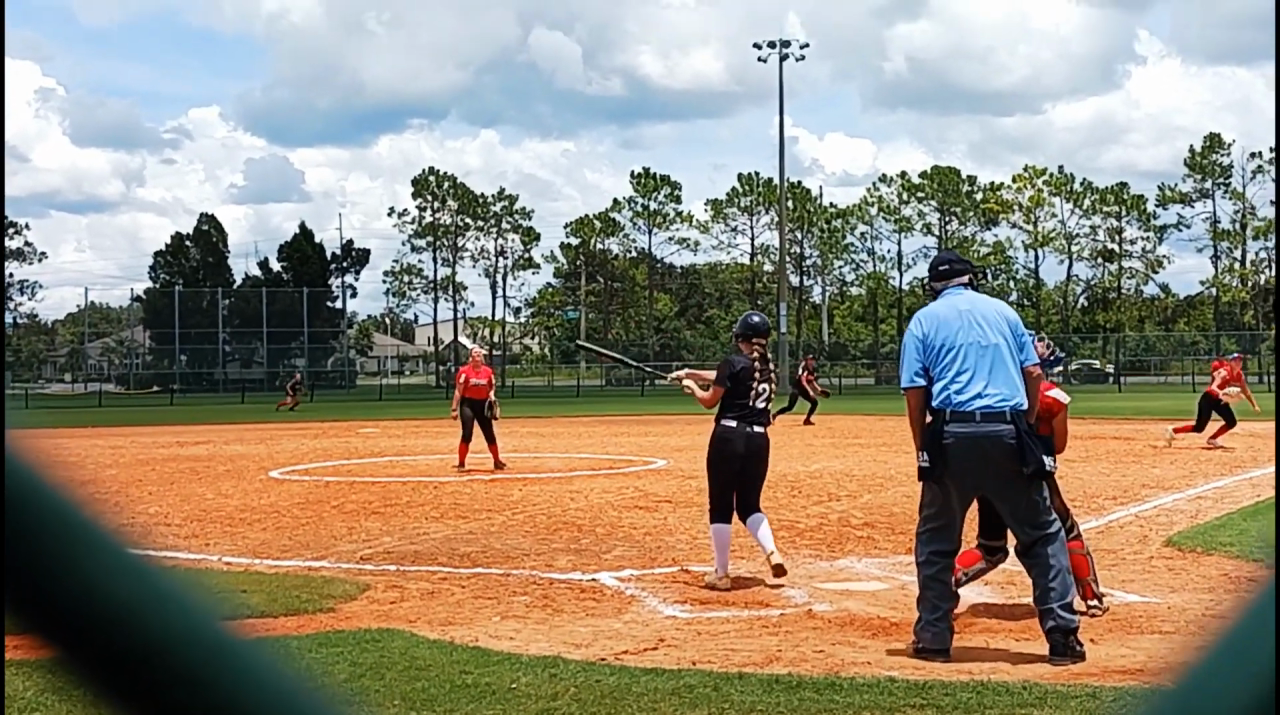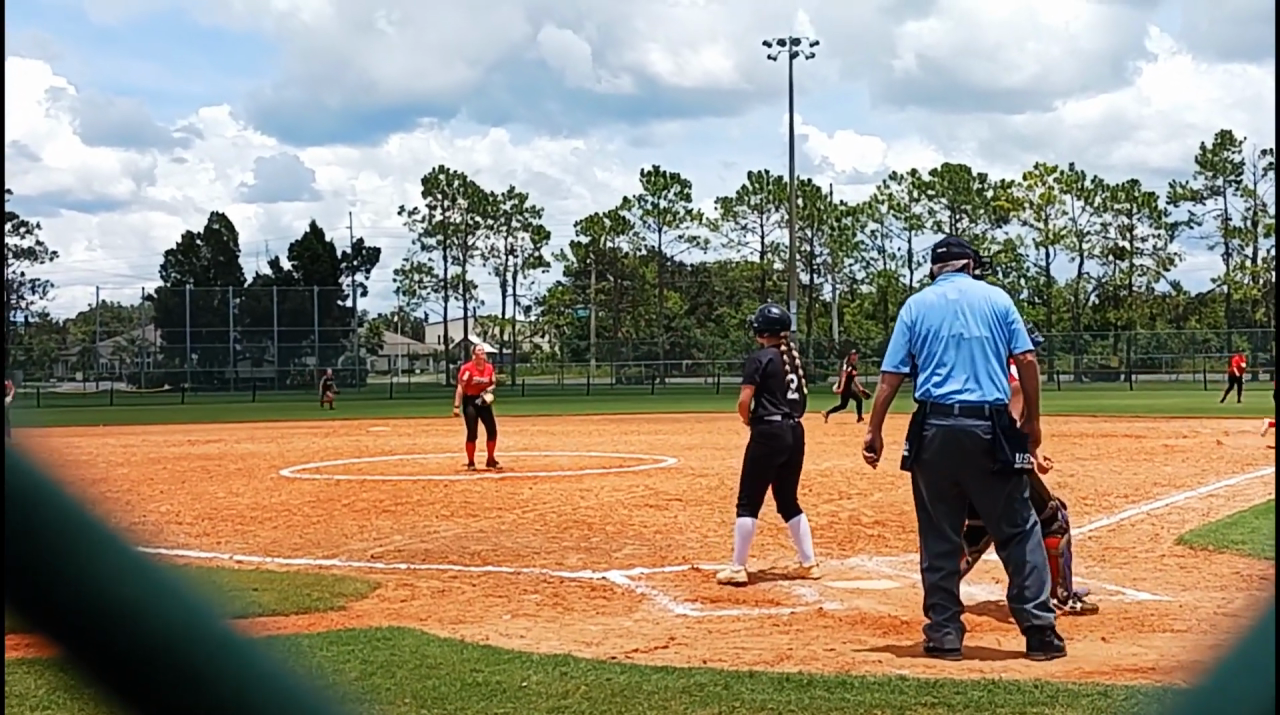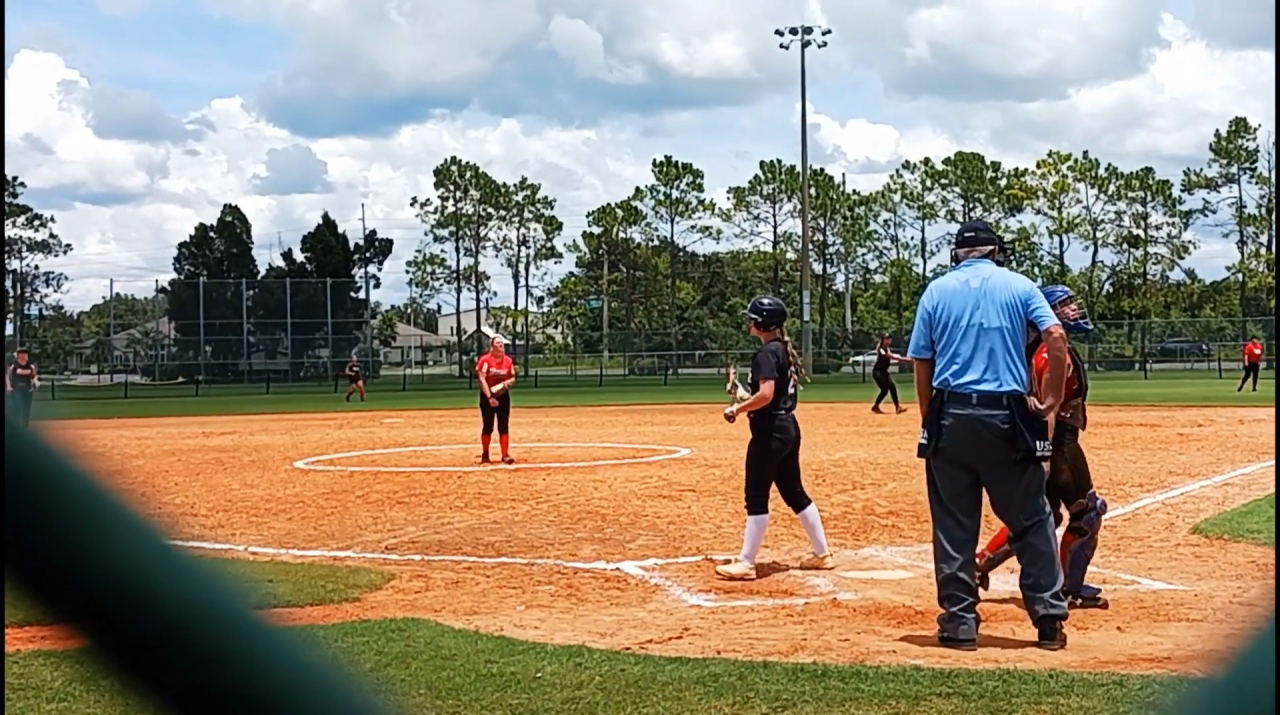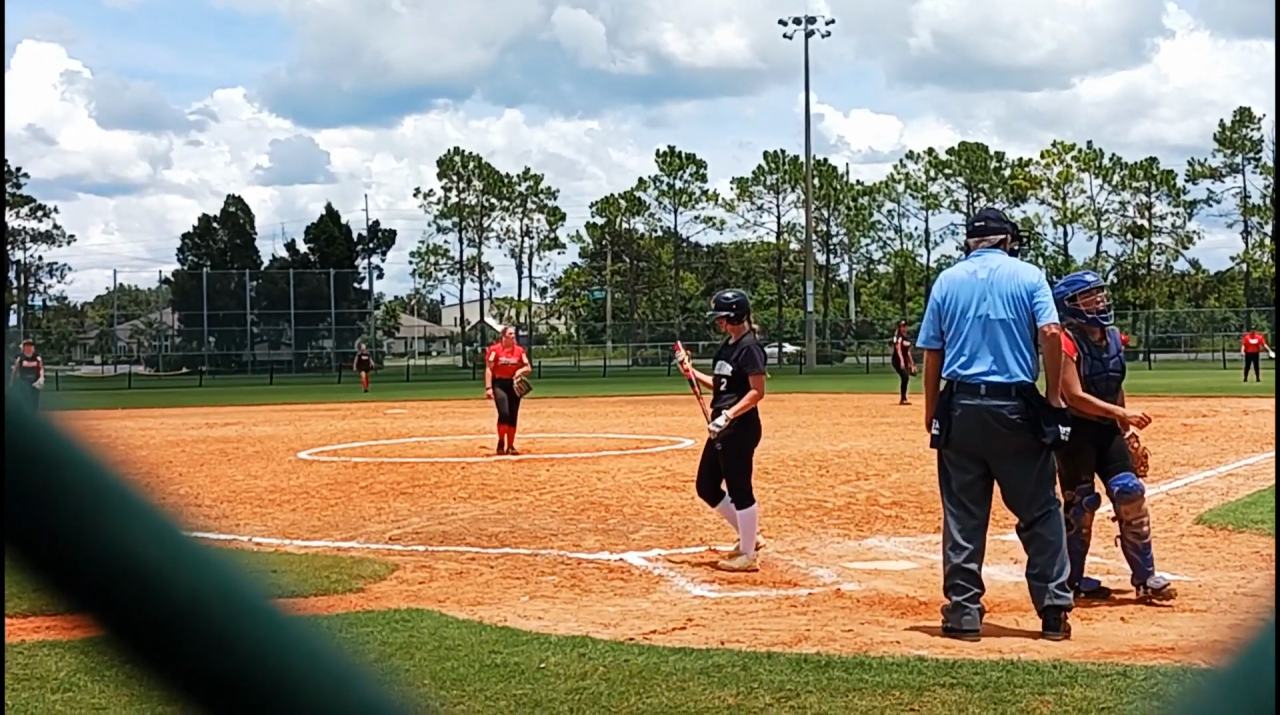
dt=0.4s
person 1, frame 1
left shoulder: (923, 320)
right shoulder: (1003, 310)
left elbow: (915, 392)
right elbow: (1034, 373)
left wrist: (924, 448)
right wrist: (1026, 429)
left hip: (952, 434)
right hip: (1008, 432)
left knee: (936, 540)
right knee: (1041, 534)
left ankle: (933, 637)
right ankle: (1062, 637)
person 1, frame 2
left shoulder: (916, 305)
right shoulder: (996, 297)
left elbow: (893, 374)
right elbow: (1027, 360)
left wrist: (874, 429)
right wrist: (1032, 419)
left hip: (936, 428)
right hip: (991, 427)
left knee: (938, 537)
right knee: (1017, 529)
left ankle: (944, 633)
right ankle: (1039, 630)
person 1, frame 3
left shoulder: (937, 290)
right shoulder: (1019, 284)
left elbow: (921, 360)
right elbow: (1055, 335)
left wrist: (928, 414)
right wrist: (1054, 395)
left hip: (951, 416)
right hip: (1008, 416)
left knee: (954, 525)
right knee: (1030, 521)
left ankle: (959, 622)
right ankle: (1049, 621)
person 1, frame 4
left shoulder: (947, 280)
right shoulder: (1028, 275)
left elbow: (932, 352)
right elbow: (1051, 333)
left wrist: (932, 408)
right wrist: (1053, 394)
left hip: (961, 406)
right hip: (1017, 406)
left knee: (962, 515)
right knee: (1040, 511)
left ankle: (963, 612)
right ankle: (1054, 612)
person 2, frame 1
right shoulder: (1054, 396)
right elbow: (1059, 445)
left knee: (990, 548)
right knee: (1068, 533)
left ankle: (950, 579)
right ankle: (1092, 598)
person 2, frame 2
right shoulder: (1015, 371)
right elbow: (1012, 423)
right wrist: (1032, 456)
left knee: (976, 530)
right knee: (1052, 519)
right ankle: (1064, 595)
person 2, frame 3
left shoulder: (1047, 350)
left hip: (1056, 440)
right hip: (1058, 441)
right knee: (1087, 512)
left ankle: (978, 565)
right ankle: (1071, 589)
person 2, frame 4
left shoulder: (1113, 337)
right shoulder: (1066, 342)
left elbow: (1115, 389)
right elbow: (1074, 396)
left wrist: (1127, 429)
right wrist: (1122, 414)
left hip: (1108, 428)
right hip: (1075, 431)
left knee: (1129, 494)
right knee: (1080, 505)
left ankle: (1144, 577)
right ankle: (1073, 580)
person 3, frame 1
left shoulder: (733, 363)
right shoulder: (766, 366)
left elbow: (709, 400)
left wrist: (691, 384)
right wrist: (693, 374)
left hip: (727, 438)
right hip: (757, 442)
left knee: (721, 508)
right knee: (750, 506)
left ankle: (721, 574)
right ankle: (772, 552)
person 3, frame 2
left shoulder: (759, 359)
right shoulder: (793, 359)
left elbow: (744, 402)
right elbow: (798, 400)
left wrist: (747, 419)
left hip: (768, 434)
right hip: (794, 434)
left knee: (748, 501)
right knee: (788, 501)
left ankle: (738, 567)
right ankle: (809, 564)
person 3, frame 3
left shoulder: (767, 353)
right shoulder: (782, 350)
left elbow: (765, 395)
left wrist: (737, 409)
right wrist: (742, 393)
left hip: (771, 432)
right hip: (786, 429)
left knee: (756, 497)
right knee: (794, 493)
left ankle: (746, 563)
right ankle: (822, 554)
person 3, frame 4
left shoulder: (750, 347)
right shoulder: (727, 345)
left elbow: (757, 391)
left wrist: (728, 415)
right wrist: (691, 372)
left hip: (741, 427)
right hip: (723, 428)
left knee: (740, 489)
right knee: (706, 486)
left ankle: (748, 556)
right ankle: (748, 537)
